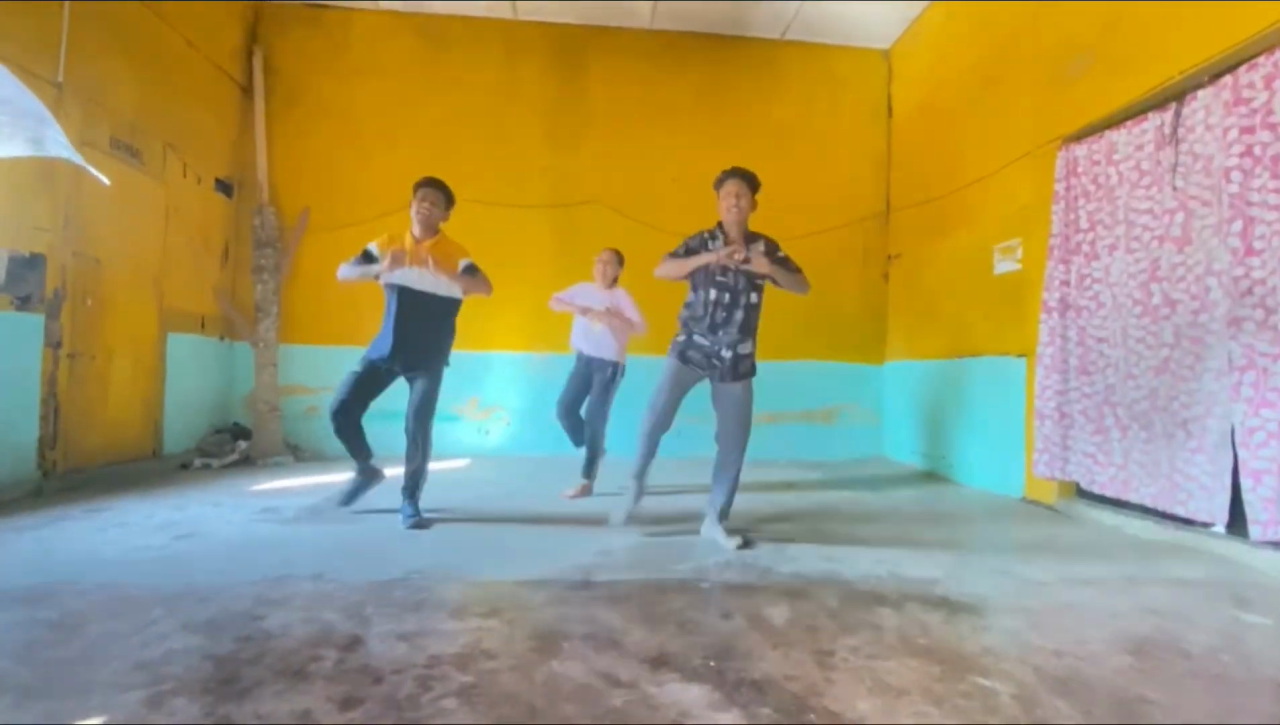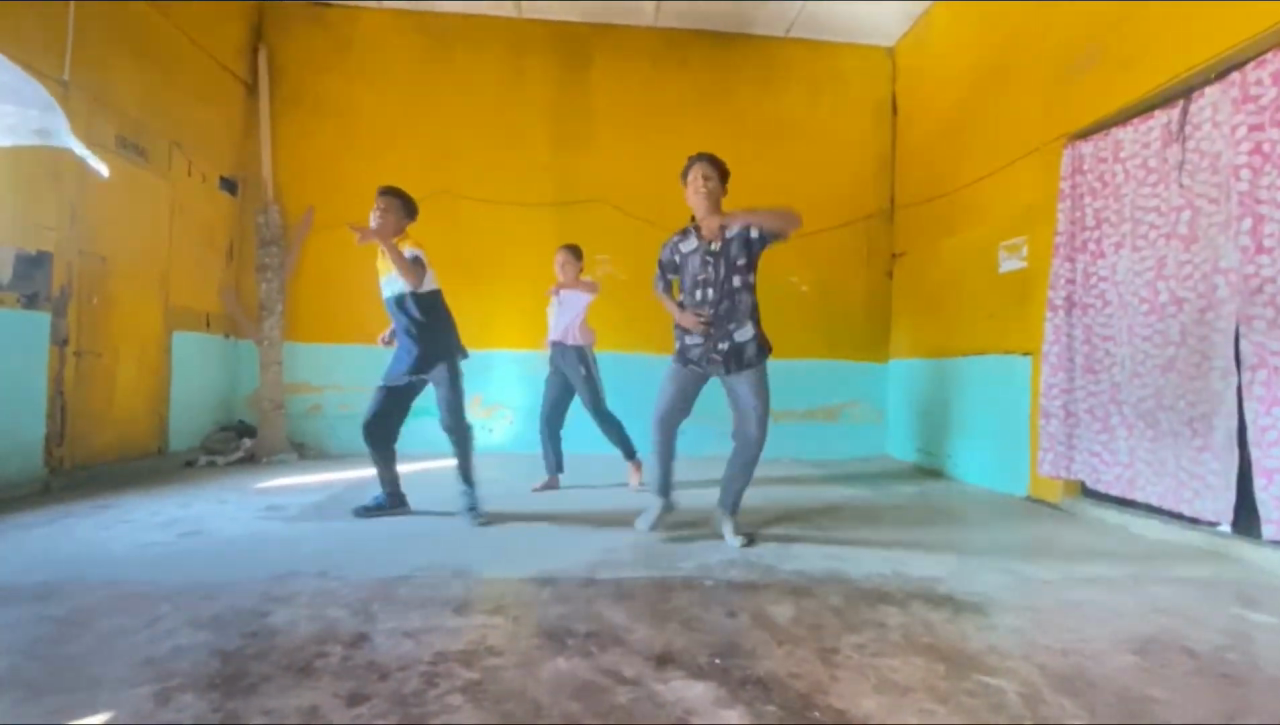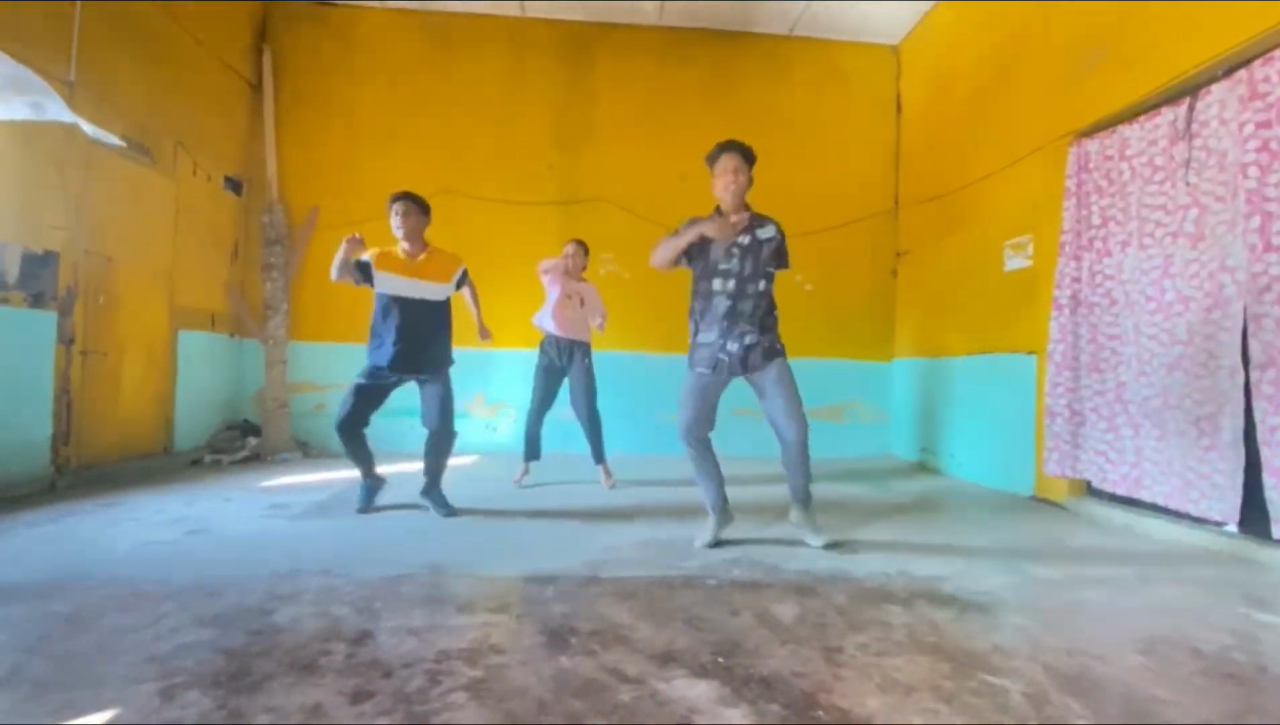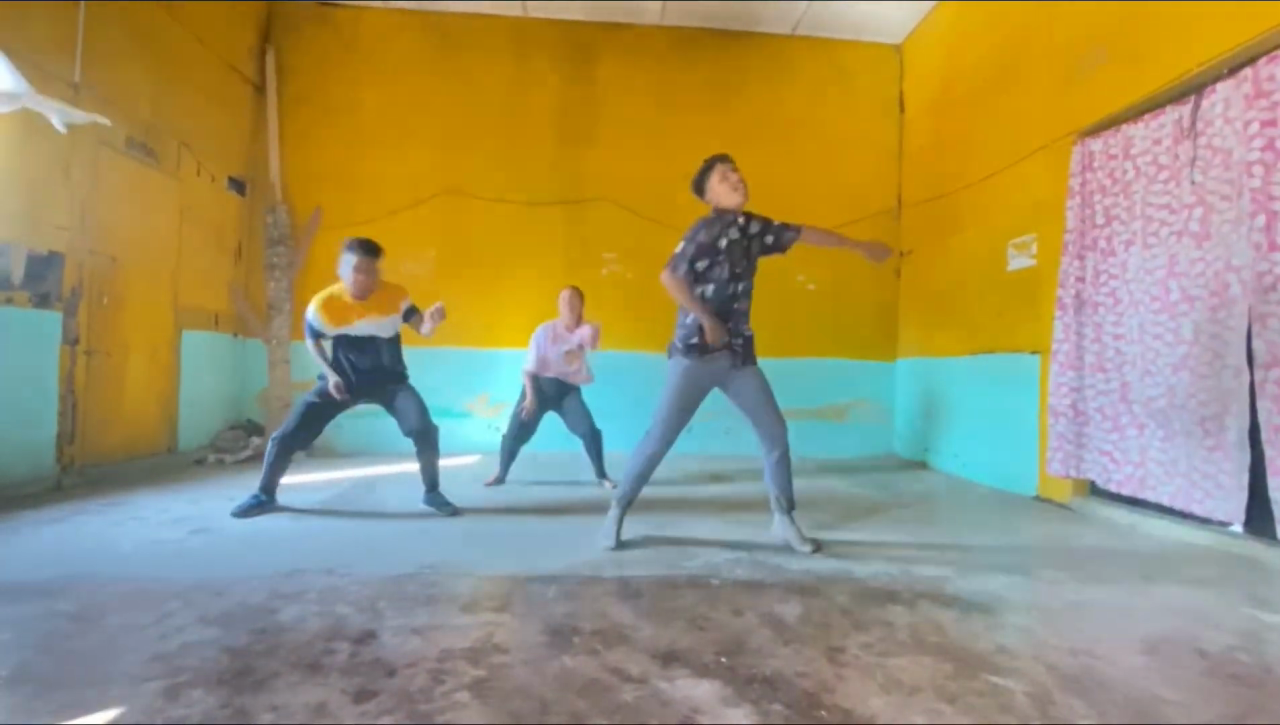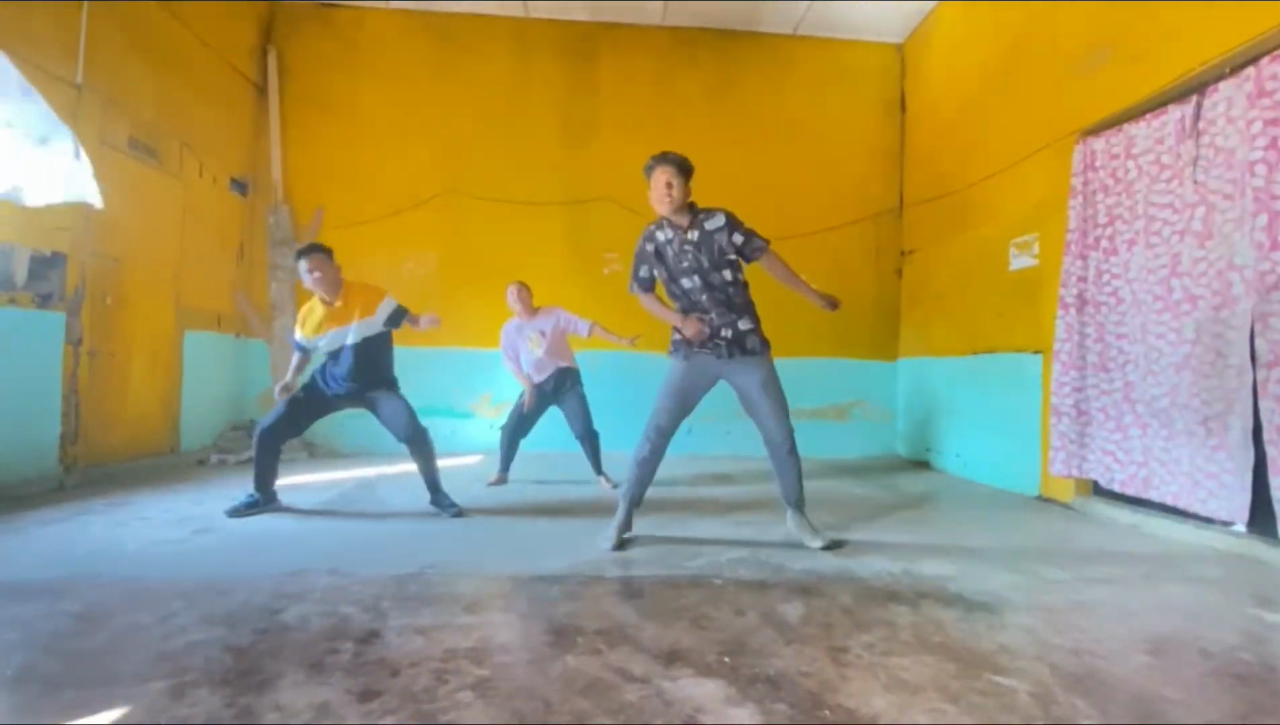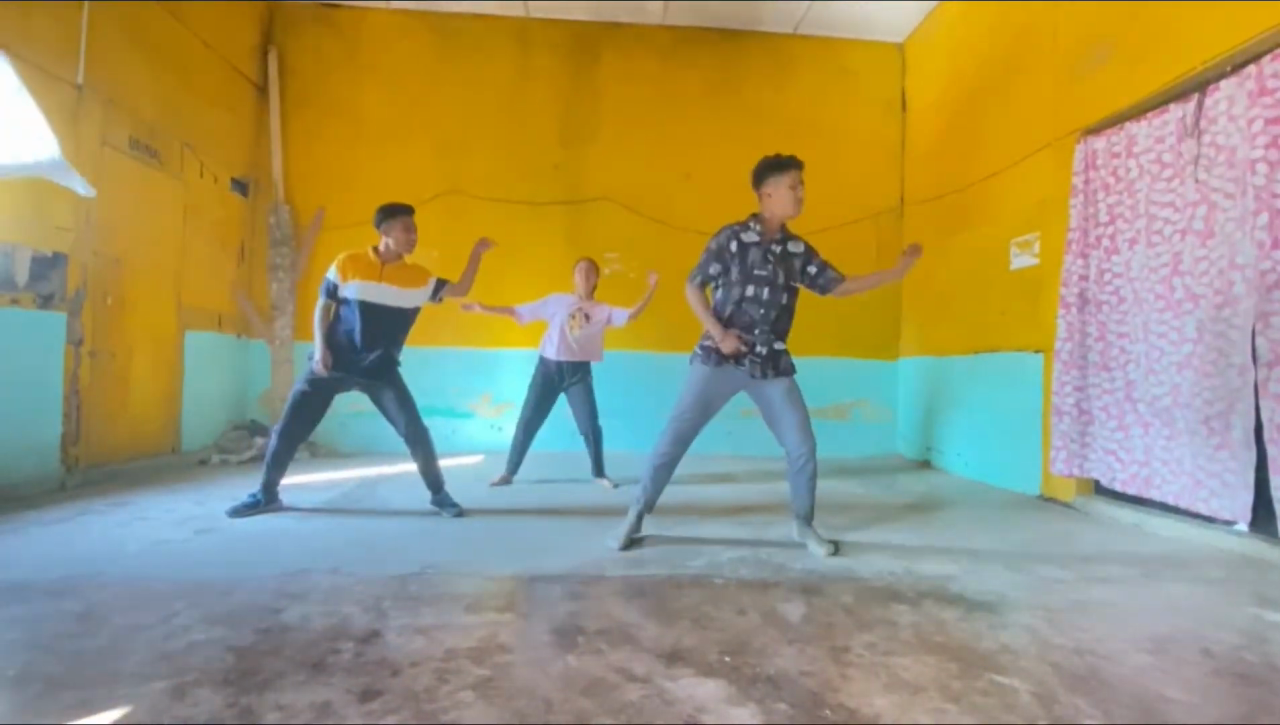
dt=0.5s
person 1, frame 1
left shoulder: (765, 248)
right shoulder: (703, 242)
left elbow: (802, 287)
right elbow: (661, 270)
left wrist: (769, 268)
right wrist: (711, 257)
left hip: (736, 358)
right hip: (691, 347)
left knee: (733, 441)
right knee: (656, 415)
left ankle: (715, 521)
right ankle: (637, 482)
person 1, frame 2
left shoulder: (743, 230)
right shoulder: (674, 246)
left elbow: (792, 222)
right elbow: (660, 287)
left wrist: (742, 219)
right wrist: (677, 313)
left hip: (741, 347)
right hip: (694, 347)
left knee: (750, 435)
right knee: (664, 419)
left ankle: (727, 512)
right ankle: (661, 497)
person 1, frame 3
left shoulder: (769, 231)
right shoulder: (700, 230)
right elbow: (658, 261)
left wrist: (761, 324)
right wrist: (697, 229)
left hip: (761, 347)
right hip: (711, 348)
left knee: (793, 427)
right knee: (692, 430)
left ankle: (801, 509)
right ankle: (718, 511)
person 1, frame 4
left shoulder: (752, 226)
right shoulder: (706, 228)
left elbow: (801, 234)
right elbow: (670, 275)
left wrist: (860, 246)
right wrist: (705, 319)
left hip: (737, 351)
right hip: (695, 351)
left knee: (774, 433)
right knee: (661, 435)
left ankle: (783, 519)
right ankle: (618, 511)
person 1, frame 5
left shoulder: (720, 221)
right shoulder: (652, 240)
left elbow: (763, 254)
right elbow: (642, 291)
left wrist: (812, 295)
right wrist: (679, 320)
left hip: (745, 346)
right hip: (693, 350)
left knee: (780, 435)
right knee: (657, 431)
left ankle: (796, 514)
right ankle: (625, 513)
person 1, frame 6
left shoulder: (798, 249)
right shoulder: (732, 238)
left elbow: (838, 286)
right elbow: (693, 287)
left wrist: (898, 270)
right wrist: (717, 332)
left hip: (771, 363)
right hip: (719, 358)
left knee: (802, 446)
right knee: (675, 437)
left ankle: (803, 525)
right ankle: (636, 516)
person 2, frame 1
left shoulder: (454, 254)
right shoulder: (387, 244)
left elbow: (485, 288)
right elbow: (343, 273)
left wrist: (442, 269)
right wrist: (378, 268)
left hip: (428, 357)
right hip: (386, 350)
left knee: (417, 428)
right knee: (341, 410)
left ankle: (410, 501)
right ankle: (365, 470)
person 2, frame 2
left shoulder: (409, 250)
right shoulder: (387, 258)
left elbow: (415, 282)
left wrist: (388, 246)
right wrist: (392, 328)
left hip: (439, 354)
right hip: (406, 358)
left knee: (454, 422)
right knee: (375, 426)
left ankle: (468, 489)
right ankle: (391, 496)
person 2, frame 3
left shoulder: (449, 263)
right shoulder: (378, 260)
left elbow: (467, 286)
right elbow: (337, 275)
left wrist: (479, 321)
right wrist: (346, 250)
left hip: (431, 361)
right hip: (385, 359)
left knee: (441, 426)
right knee: (346, 422)
left ankle: (432, 487)
right ankle: (370, 480)
person 2, frame 4
left shoulder: (395, 296)
right shoulder: (323, 304)
left elbow: (422, 329)
right elbow: (312, 342)
left wrist: (432, 319)
right wrist: (330, 373)
left hip: (387, 379)
right hip: (342, 380)
left knee: (424, 428)
right knee: (286, 435)
left ankle: (432, 492)
right ankle: (264, 495)
person 2, frame 5
left shoulder: (372, 297)
right shoulder: (307, 316)
left elbow: (408, 319)
right elbow: (301, 353)
left wrist: (425, 323)
right wrist: (290, 380)
left hip: (375, 386)
right hip: (328, 386)
left knee: (414, 432)
right knee: (267, 431)
left ankle: (437, 493)
right ankle: (264, 495)
person 2, frame 6
left shoulder: (417, 276)
right shoulder: (347, 264)
left elbow: (459, 291)
right elbow: (323, 308)
left wrist: (476, 254)
right wrist: (321, 346)
left hip: (381, 370)
right hip: (333, 363)
left knee: (414, 429)
right knee: (289, 428)
left ankle: (438, 492)
right ankle: (266, 494)
person 3, frame 1
left shoulder: (622, 297)
right shoulder: (582, 289)
left elbow: (640, 329)
right elbow: (554, 302)
left wrist: (615, 318)
right wrist: (576, 309)
left hip: (610, 365)
right hip: (584, 361)
left knee: (593, 422)
right knee: (564, 408)
left ankle: (587, 481)
right ankle: (591, 447)
person 3, frame 2
left shoulder: (580, 288)
right shoulder: (558, 293)
left elbow: (595, 288)
left wrist: (564, 285)
right wrist: (552, 338)
left hip: (577, 356)
right hip: (559, 358)
left knee: (598, 412)
right knee: (548, 418)
left ankle: (633, 462)
right ankle: (552, 475)
person 3, frame 3
left shoulder: (590, 290)
right shoulder: (553, 277)
left elbow: (600, 321)
right elbow: (543, 267)
left wrist: (600, 322)
left hip: (579, 350)
right hip: (552, 347)
left knee: (586, 409)
right knee: (537, 408)
left ankle: (601, 465)
right ankle: (528, 463)
person 3, frame 4
left shoulder: (587, 329)
right shoulder: (544, 332)
left elbow: (592, 344)
right elbow: (528, 367)
left wrist: (589, 333)
right wrist: (530, 395)
left hip: (567, 390)
right hip: (539, 387)
left knee: (590, 431)
right knee: (514, 434)
left ankle: (601, 475)
right ankle: (501, 473)
person 3, frame 5
left shoulder: (554, 315)
right shoulder: (509, 329)
left elbow: (587, 327)
right elbow: (511, 363)
left wrist: (620, 340)
right wrist: (526, 385)
left hip: (566, 380)
right hip: (537, 386)
left knee: (584, 431)
right knee: (511, 428)
left ankle: (599, 473)
right ankle: (502, 473)
person 3, frame 6
left shoulder: (602, 310)
right shoulder: (556, 301)
left elbow: (631, 314)
right elbow: (518, 312)
left wrist: (650, 288)
right wrist: (483, 309)
left hip: (579, 370)
right hip: (549, 366)
left knee: (590, 425)
right knee: (527, 421)
left ankle: (600, 473)
right ankle: (509, 472)
